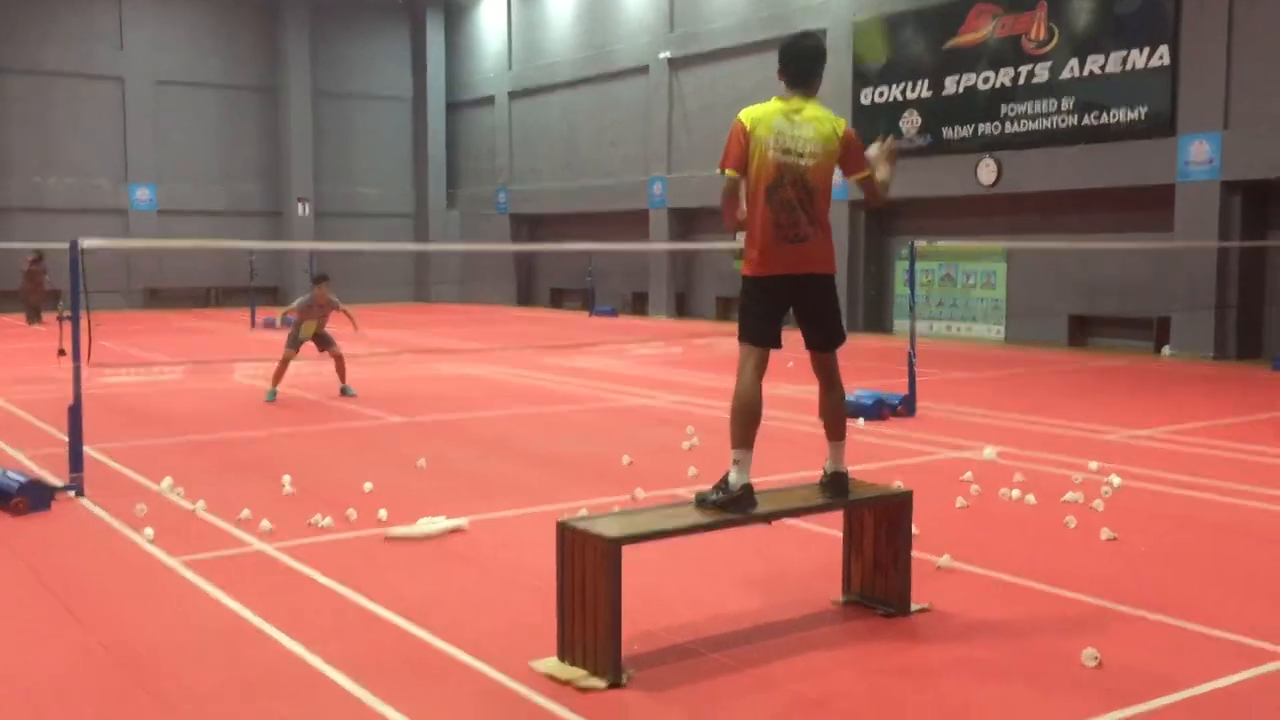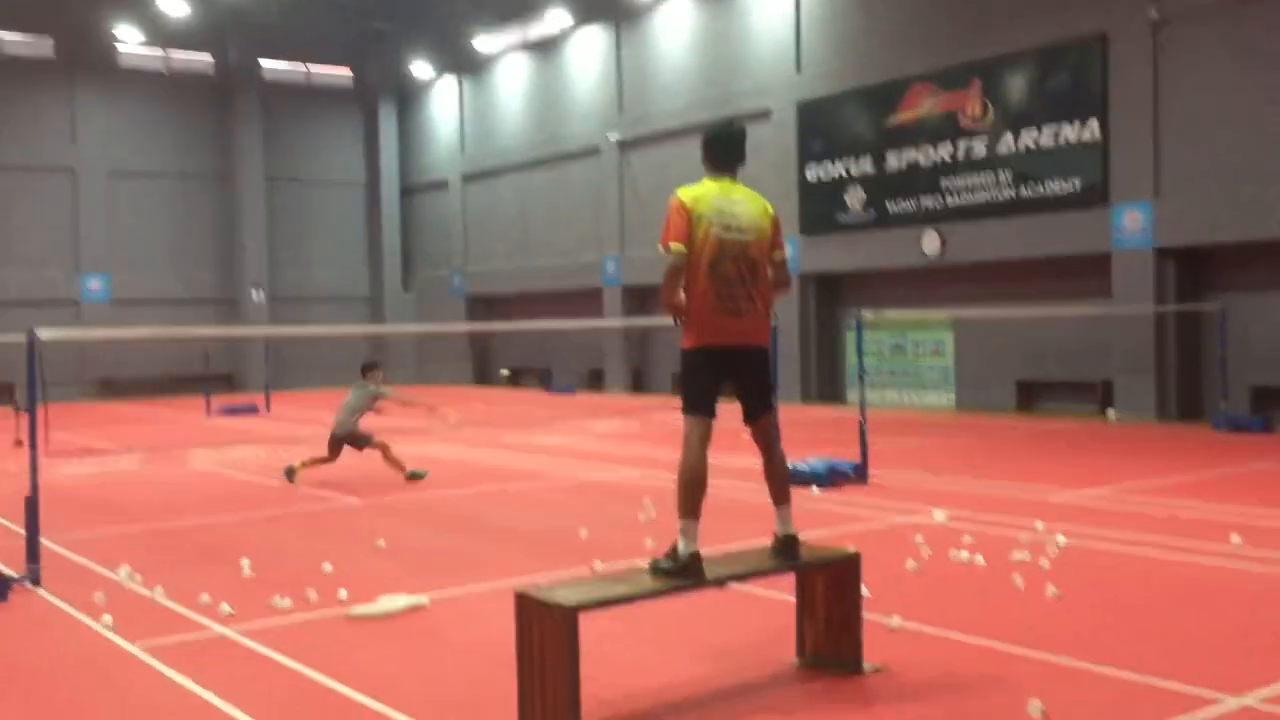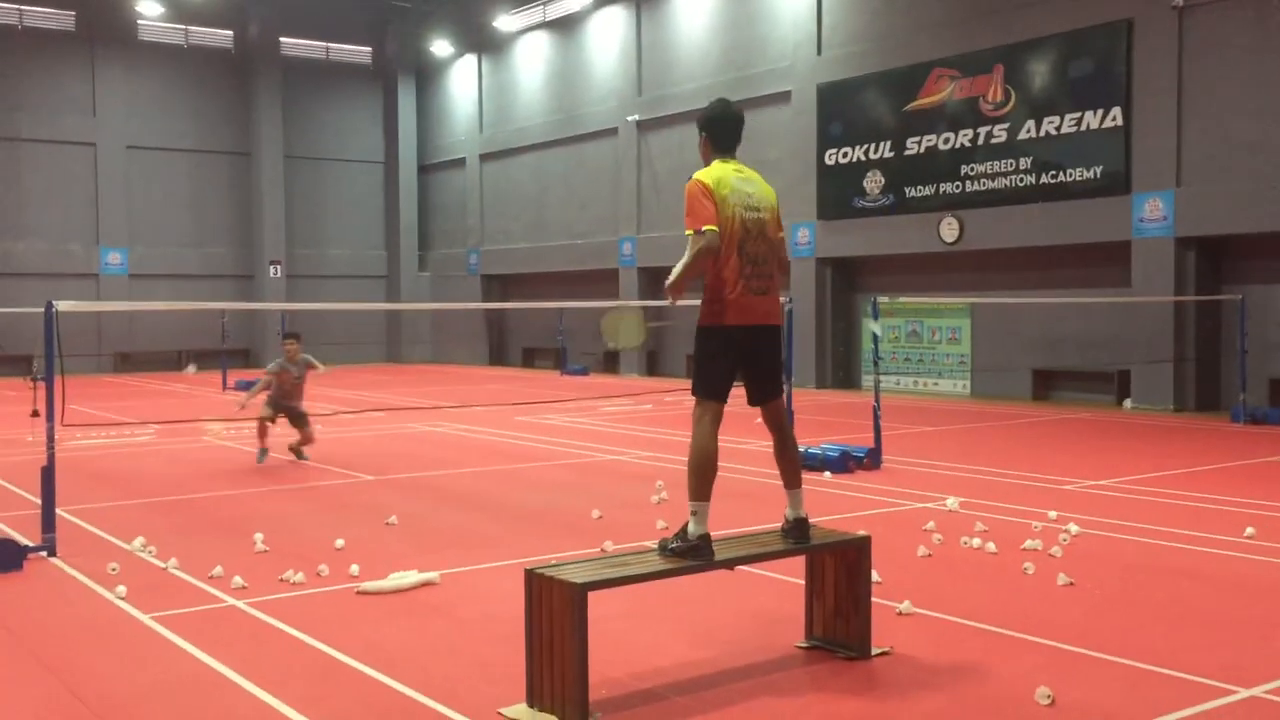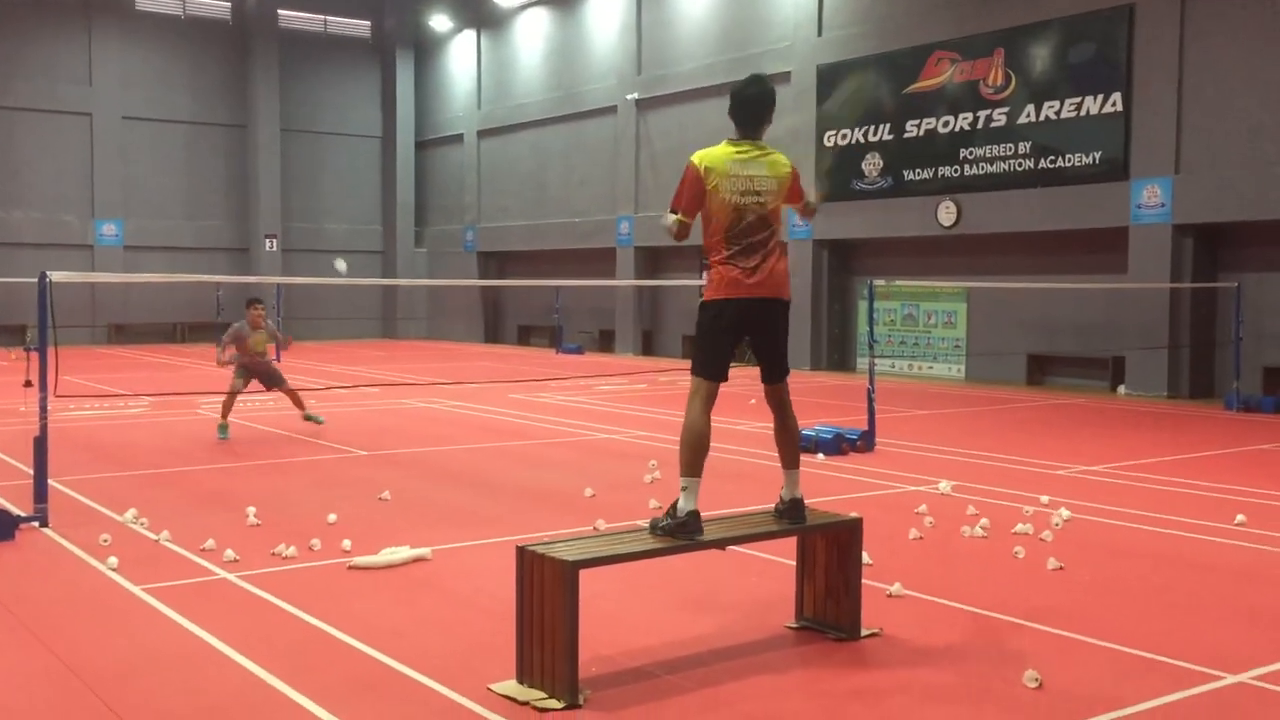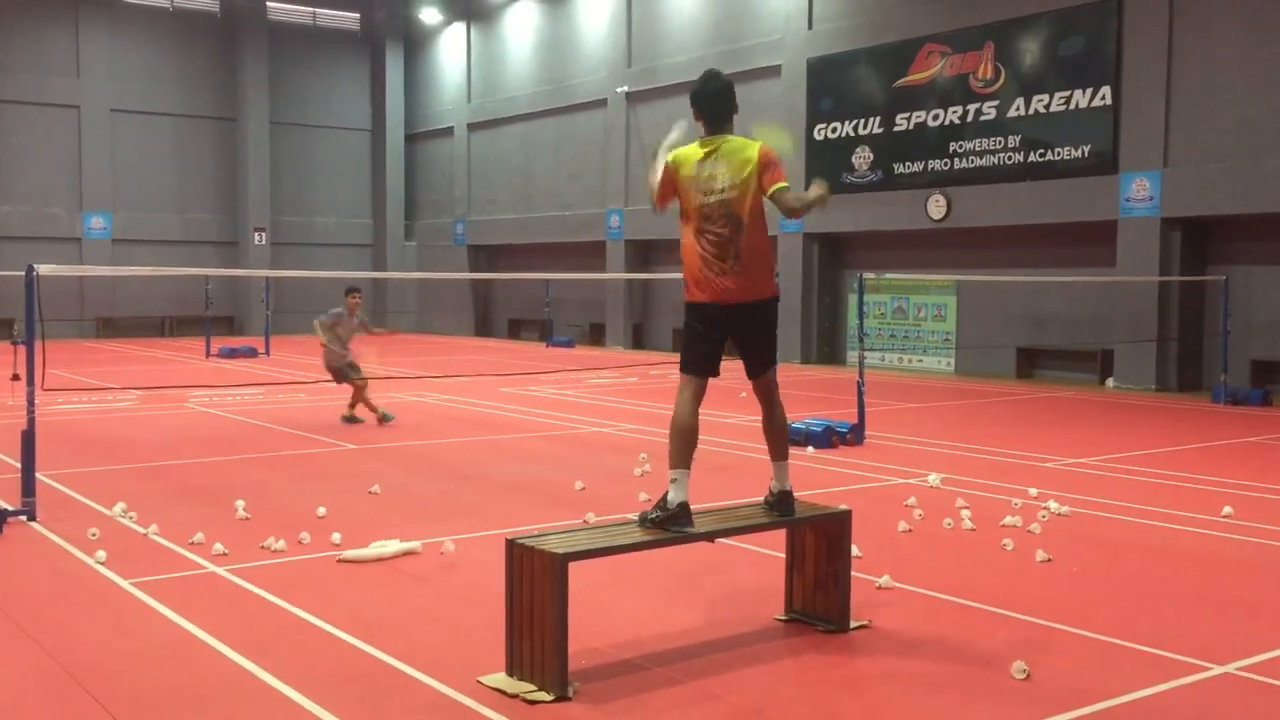
dt=1s
person 1, frame 1
left shoulder: (750, 120)
right shoulder: (837, 128)
left elbow: (730, 193)
right elbow: (875, 195)
left wrist: (736, 219)
right wrist: (885, 163)
left hip: (764, 267)
right hip: (816, 267)
left knee: (751, 366)
right knee: (827, 368)
left ankle: (739, 480)
right ankle: (836, 471)
person 1, frame 2
left shoulder: (686, 199)
right shoulder: (762, 207)
left elbow: (676, 264)
right elbow: (782, 279)
left wrist: (671, 301)
left hip: (705, 337)
right hip: (753, 338)
left knee: (696, 436)
right knee: (766, 435)
left ankle: (687, 549)
right ankle: (786, 535)
person 1, frame 3
left shoulder: (704, 181)
right shoulder: (763, 187)
left elbow: (708, 244)
right elbow: (782, 262)
left wrist: (678, 280)
left hip: (724, 317)
right hip: (767, 318)
left knee: (706, 417)
right knee: (777, 417)
left ankle: (697, 531)
right ankle: (797, 518)
person 1, frame 4
left shoulder: (702, 162)
right shoulder: (784, 168)
left elbow: (679, 231)
right elbow: (807, 211)
left wrist: (682, 218)
left hip: (723, 296)
right hip: (772, 299)
left knee: (701, 396)
right knee: (779, 397)
left ankle: (687, 508)
right ankle: (792, 498)
person 1, frame 5
left shoulder: (680, 160)
right shoulder: (758, 154)
left elbow: (658, 198)
right elbow: (791, 207)
right wrist: (817, 194)
left hip: (705, 298)
right hip: (756, 295)
left knee: (689, 393)
right knee: (767, 391)
left ankle: (677, 500)
right ankle: (781, 491)
